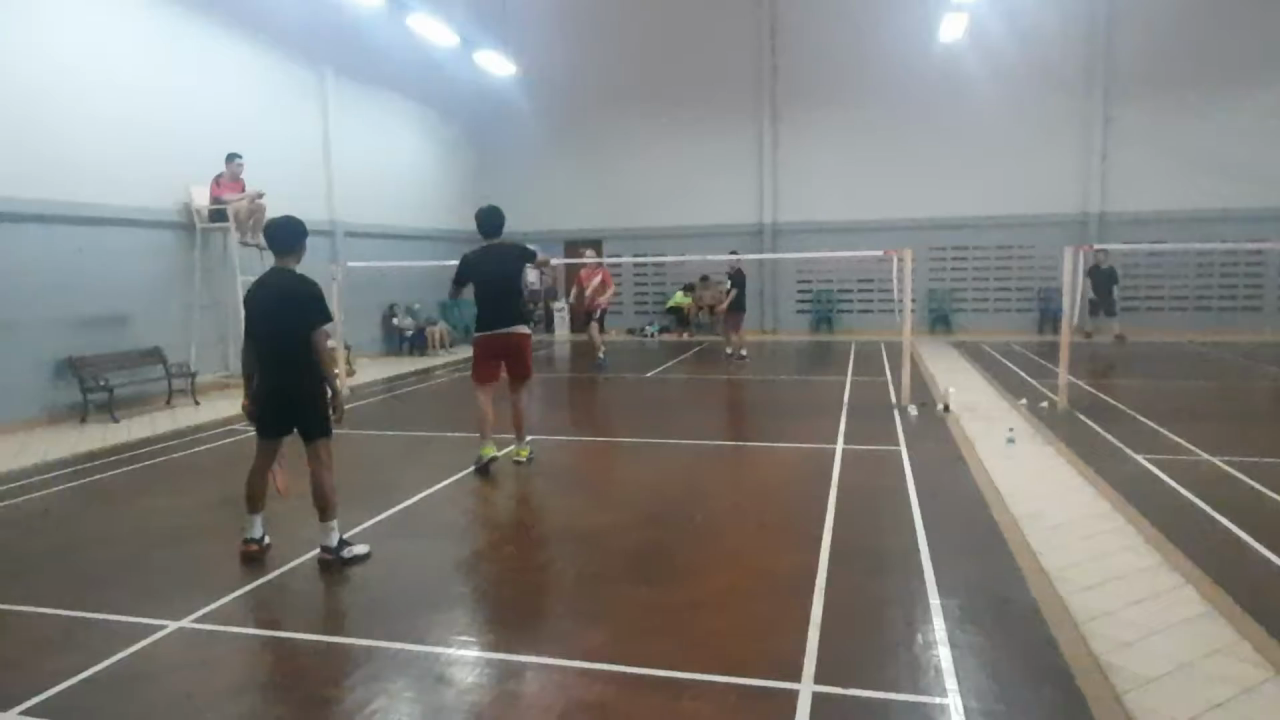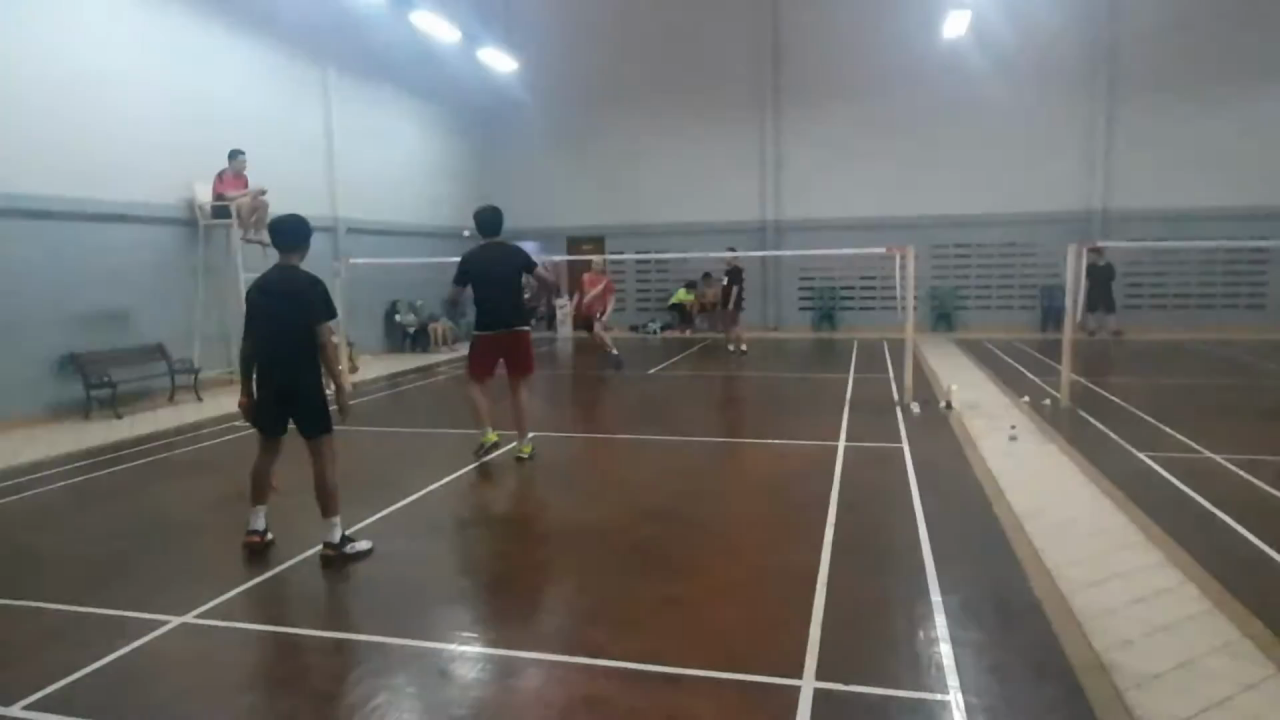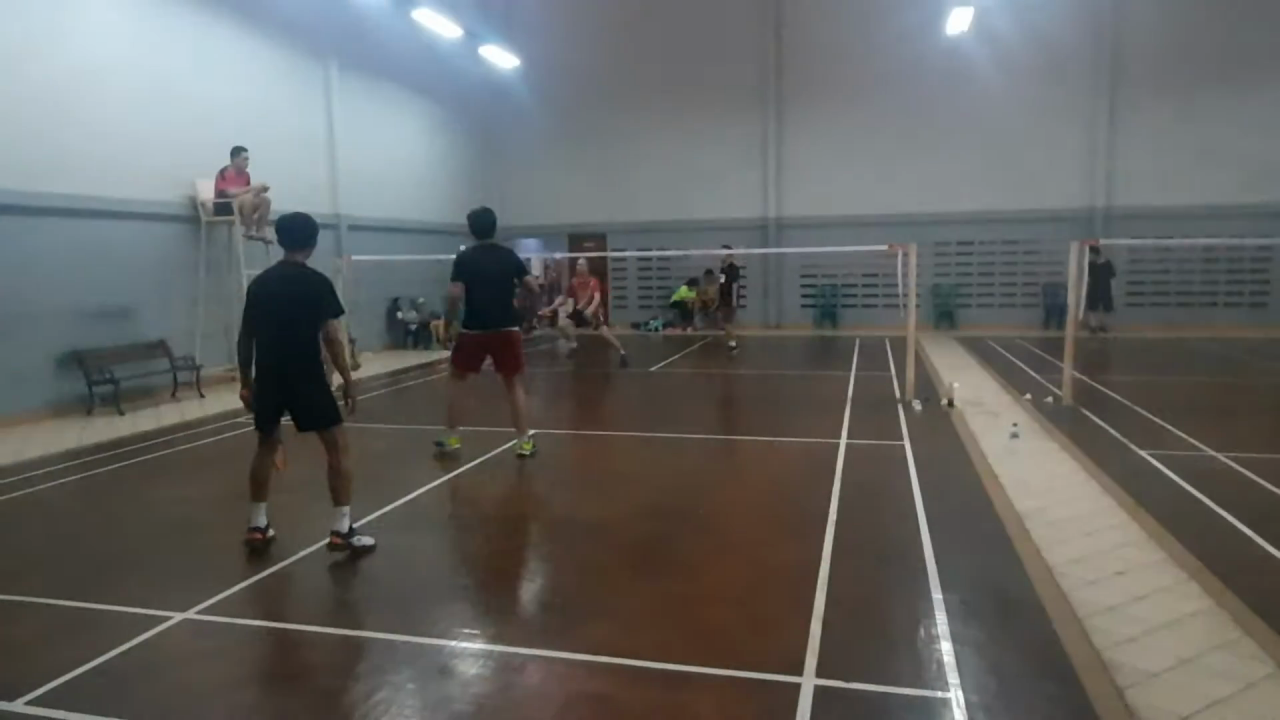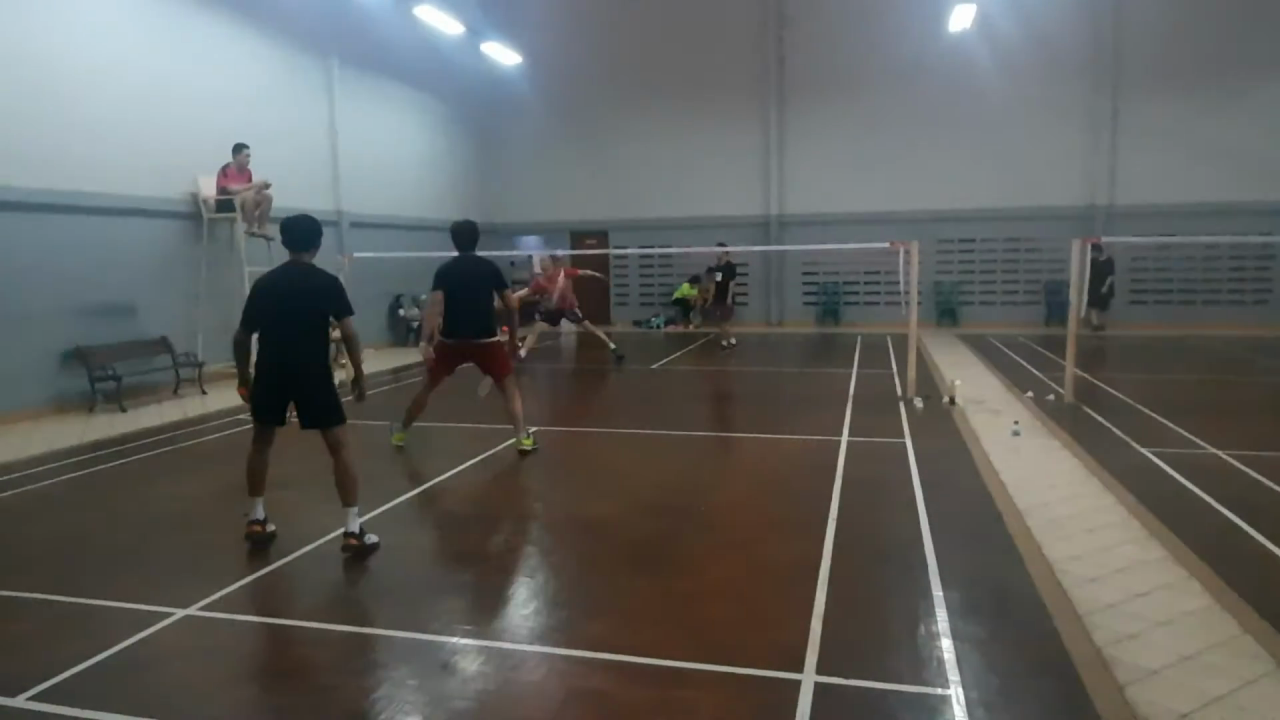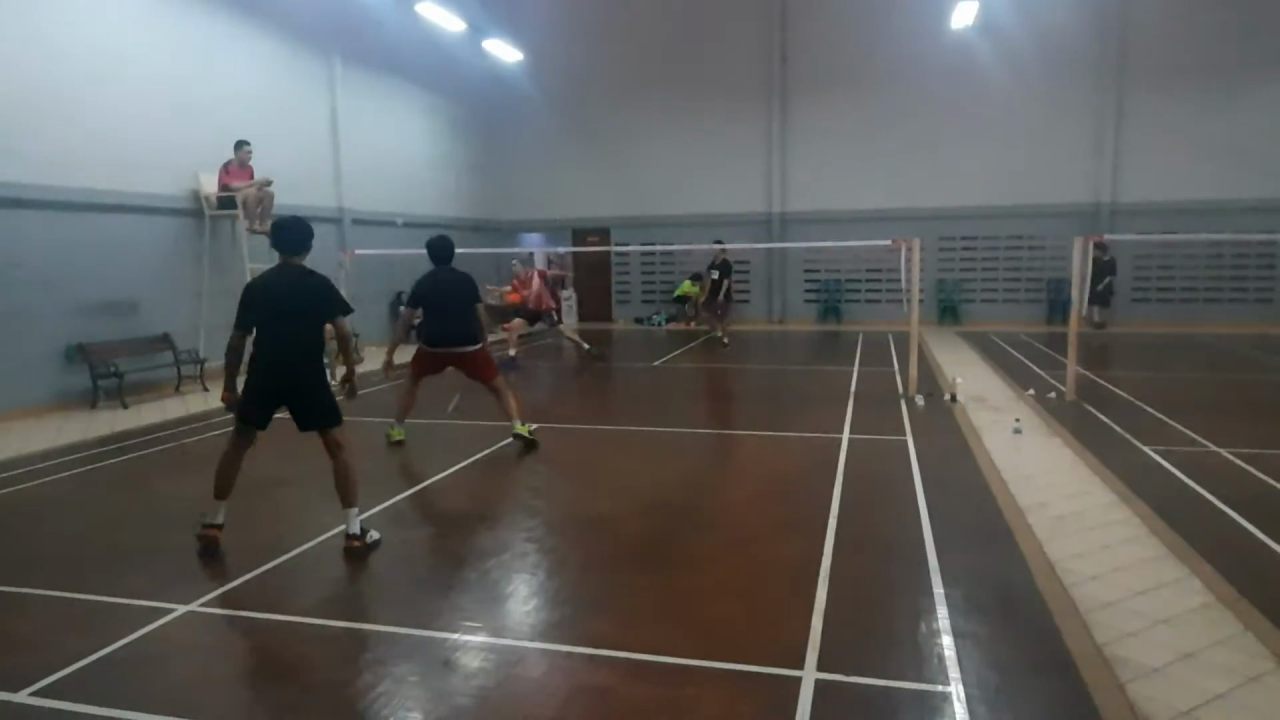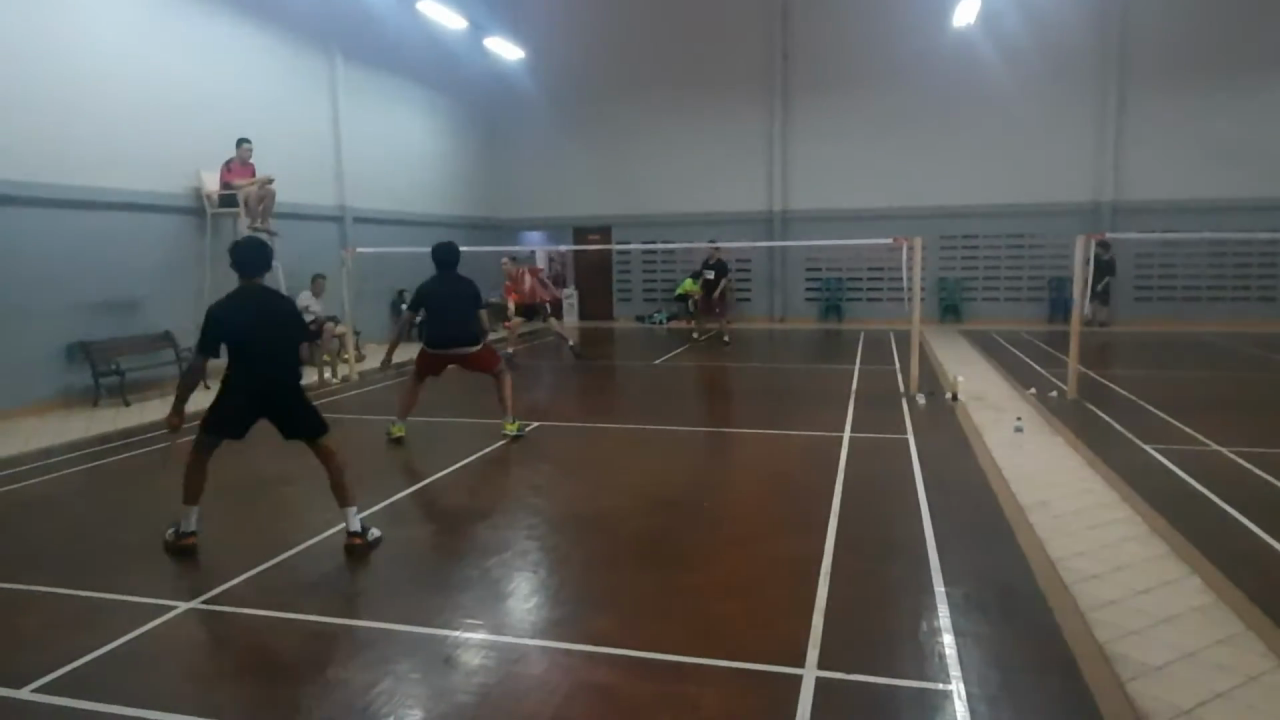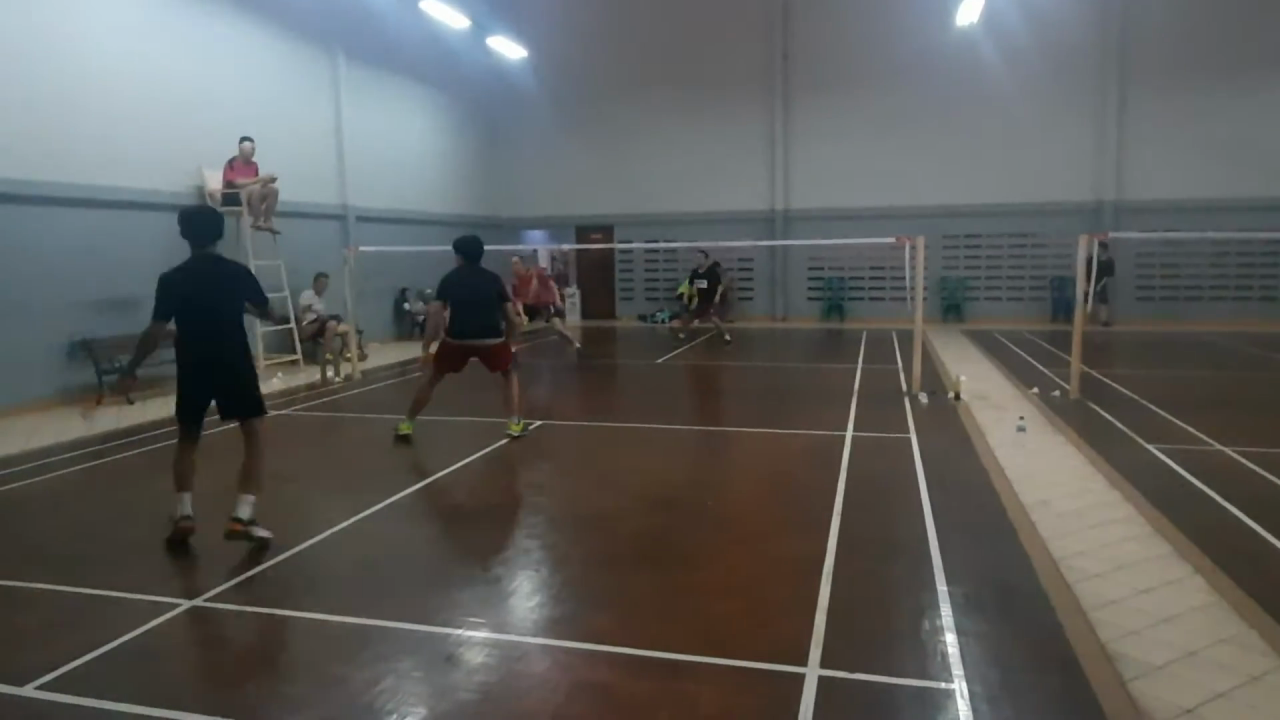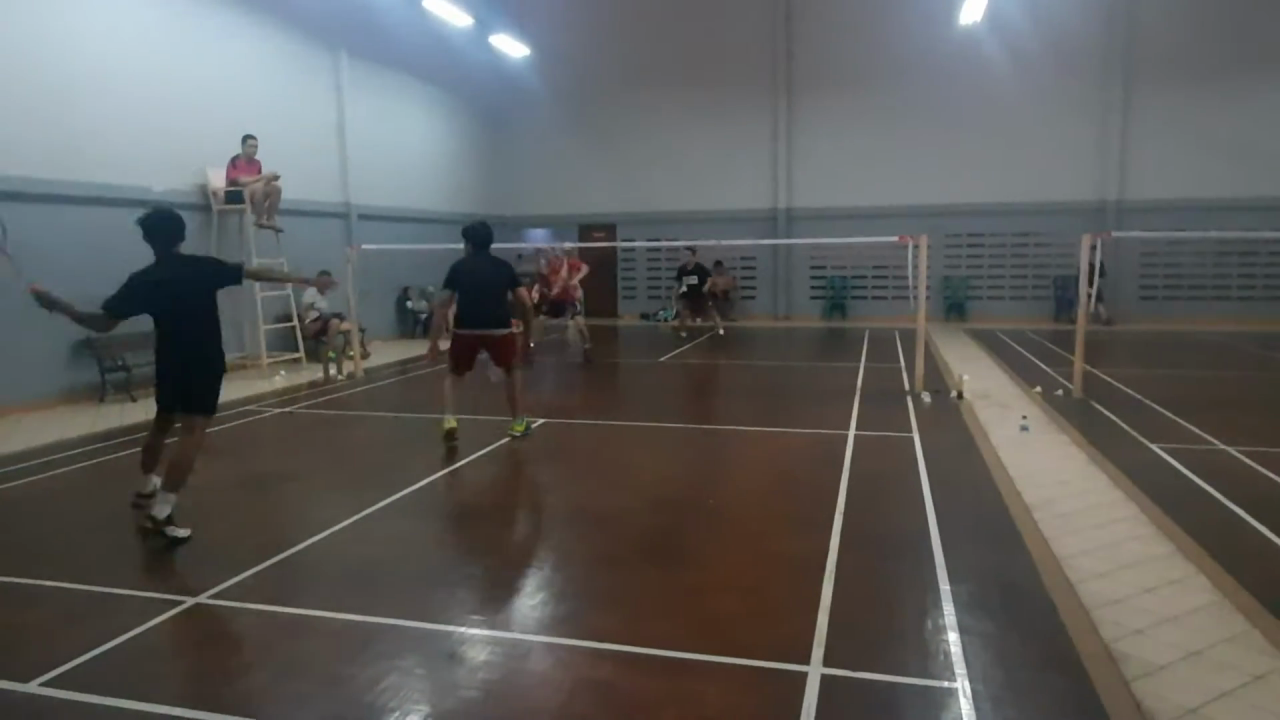
dt=0.2s
person 1, frame 1
left shoulder: (255, 291)
right shoulder: (306, 288)
left elbow: (249, 349)
right elbow: (319, 345)
left wrist: (250, 394)
right wrist: (334, 389)
left hip: (268, 388)
right hip: (304, 387)
left knee: (263, 459)
right knee: (320, 461)
left ankle: (252, 537)
right ankle: (331, 544)
person 1, frame 2
left shoulder: (257, 287)
right shoulder: (310, 285)
left elbow: (248, 345)
right elbow: (324, 340)
left wrist: (247, 390)
right wrist: (340, 386)
left hip: (268, 383)
right hip: (303, 382)
left knee: (266, 452)
right knee: (323, 457)
left ankle: (256, 529)
right ankle: (334, 540)
person 1, frame 3
left shoulder: (259, 283)
right shoulder: (316, 282)
left elbow: (245, 338)
right elbow: (331, 336)
left wrist: (246, 383)
right wrist: (348, 380)
left hip: (268, 379)
right hip: (306, 377)
left knee: (266, 447)
right knee: (337, 447)
left ankle: (257, 526)
right ankle: (342, 530)
person 1, frame 4
left shoulder: (264, 283)
right shoulder: (327, 282)
left elbow: (242, 337)
right elbow: (349, 332)
left wrist: (243, 377)
right wrist: (359, 372)
left hip: (270, 375)
right hip: (313, 375)
left knee: (260, 444)
right knee: (340, 448)
left ankle: (256, 520)
right ankle: (353, 531)
person 1, frame 5
left shoulder: (256, 286)
right shoulder: (320, 284)
left elbow: (237, 342)
right elbow: (344, 332)
left wrist: (229, 386)
right wrist: (350, 371)
left hip: (264, 377)
right hip: (308, 377)
left knee: (237, 447)
right knee: (338, 448)
left ankle: (213, 525)
right ankle: (354, 532)
person 1, frame 6
left shoulder: (221, 310)
right shoulder: (285, 305)
left elbow: (198, 364)
right elbow: (302, 354)
left wrist: (177, 409)
left hip: (239, 391)
right hip: (284, 389)
left knee: (200, 452)
right knee: (329, 455)
left ankle: (186, 530)
right ankle: (355, 530)
person 1, frame 7
left shoulder: (171, 279)
right shoulder: (237, 274)
left elbow: (155, 332)
right elbow: (269, 314)
left wrist: (130, 371)
right wrist: (259, 310)
left hip: (192, 370)
right hip: (234, 366)
left knee: (188, 441)
right knee: (253, 438)
left ankle: (184, 515)
right ankle: (242, 518)
person 1, frame 8
left shoulder: (141, 281)
right shoulder: (206, 268)
left elbow: (102, 324)
right elbow: (256, 273)
left wrist: (56, 305)
right wrist: (308, 281)
left hip: (169, 362)
right hip: (206, 362)
left knee: (161, 424)
right knee: (192, 434)
left ankle: (147, 490)
right ankle: (160, 513)
person 2, frame 1
left shoulder: (470, 259)
right shoulder: (516, 251)
left elbow: (453, 295)
right elbow: (544, 261)
right wrist: (540, 262)
left hip: (486, 333)
right hip: (517, 331)
left knee: (484, 391)
right knee: (517, 389)
left ankle: (488, 447)
right ankle: (521, 447)
person 2, frame 2
left shoulder: (470, 258)
right shoulder: (516, 253)
left elbow: (454, 298)
right elbow: (548, 281)
right wrist: (549, 287)
left hip: (485, 331)
right hip: (518, 328)
left knee: (476, 383)
right knee: (518, 386)
left ankle: (487, 433)
right ankle: (524, 444)
person 2, frame 3
left shoulder: (464, 258)
right shoulder: (509, 255)
left elbow: (455, 296)
right elbow: (533, 289)
left hip: (473, 330)
right hip: (507, 328)
left knee: (456, 379)
right knee: (514, 384)
left ankle: (451, 437)
right ankle: (524, 441)
person 2, frame 4
left shoulder: (445, 270)
right shoulder: (491, 268)
left elbow: (435, 307)
right elbow: (512, 305)
left wrist: (426, 343)
right wrist: (513, 336)
left hip: (451, 339)
right hip: (486, 339)
left knee: (429, 385)
right knee: (508, 386)
left ankle: (401, 432)
right ankle: (524, 438)
person 2, frame 5
left shoulder: (422, 283)
right shoulder: (467, 280)
left elbow: (404, 321)
right elbow: (482, 319)
left wrist: (390, 354)
right wrist: (483, 342)
left hip: (433, 347)
right hip: (468, 345)
left knee: (413, 380)
right knee: (499, 386)
left ankle: (397, 429)
right ankle: (518, 426)
person 2, frame 6
left shoulder: (425, 288)
right shoulder: (470, 285)
left elbow: (404, 323)
right elbow: (485, 326)
left wrist: (389, 353)
right wrist: (478, 347)
left hip: (435, 348)
right hip: (470, 346)
left knee: (415, 379)
right knee: (501, 372)
left ankle: (398, 426)
right ankle: (509, 423)
person 2, frame 7
left shoulder: (450, 279)
right shoulder: (494, 279)
left elbow: (435, 315)
right elbow: (513, 319)
left wrist: (426, 349)
right wrist: (509, 345)
left hip: (456, 339)
right hip: (491, 339)
left knee: (432, 378)
right knee: (509, 372)
left ankle: (406, 424)
right ankle: (514, 423)
person 2, frame 8
left shoulder: (459, 267)
right shoulder: (504, 266)
left elbow: (442, 305)
right elbow: (526, 303)
left wrist: (433, 341)
left hip: (465, 330)
right hip: (499, 329)
left knee: (453, 375)
right knee: (512, 370)
left ankle: (449, 420)
right ankle: (518, 423)
